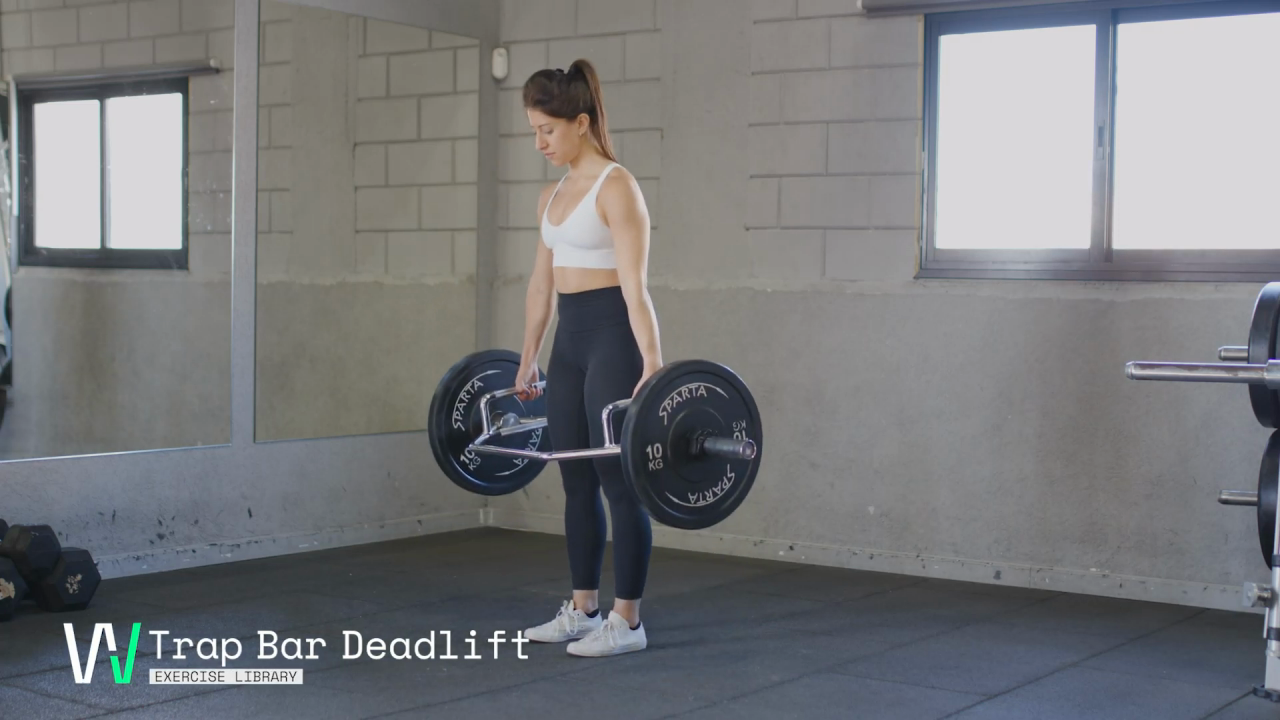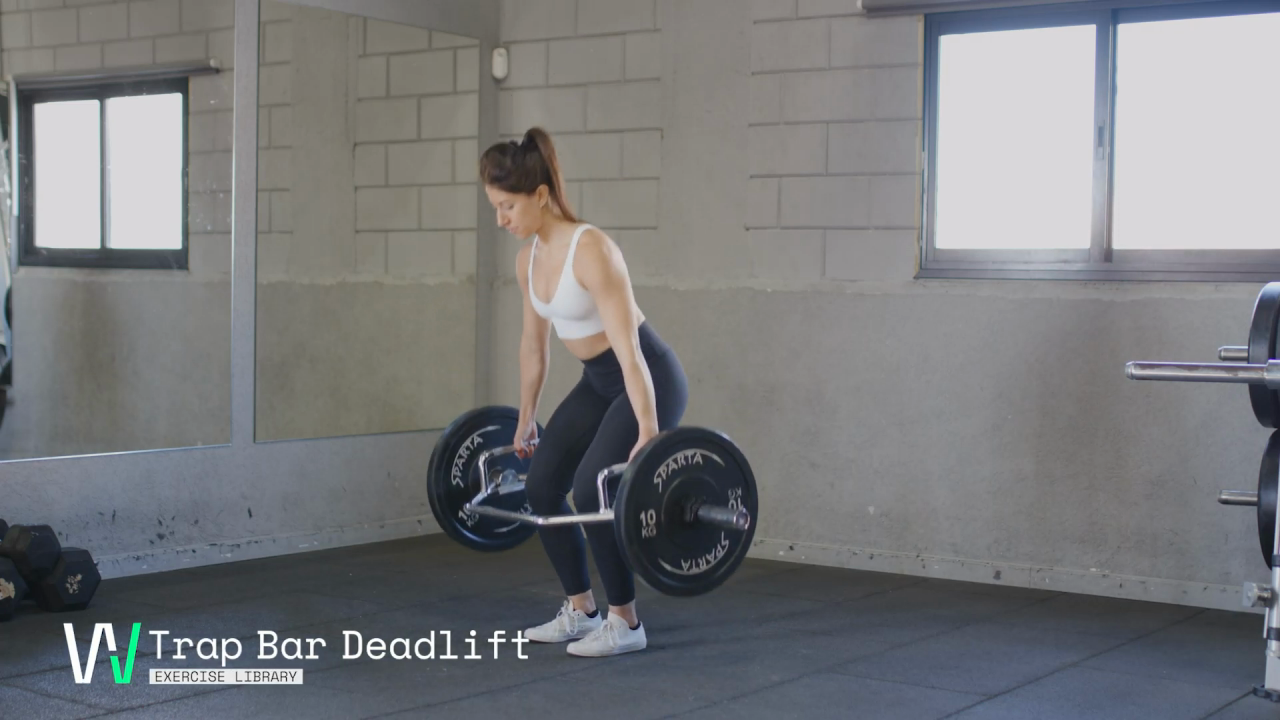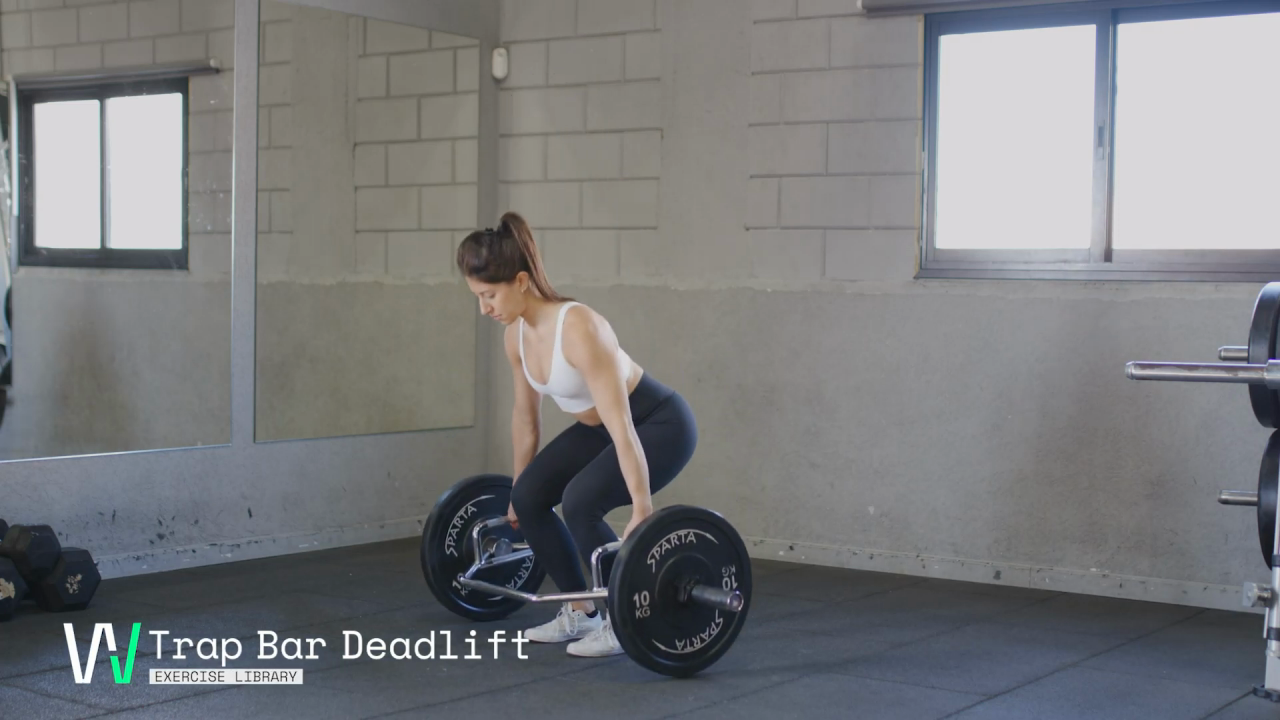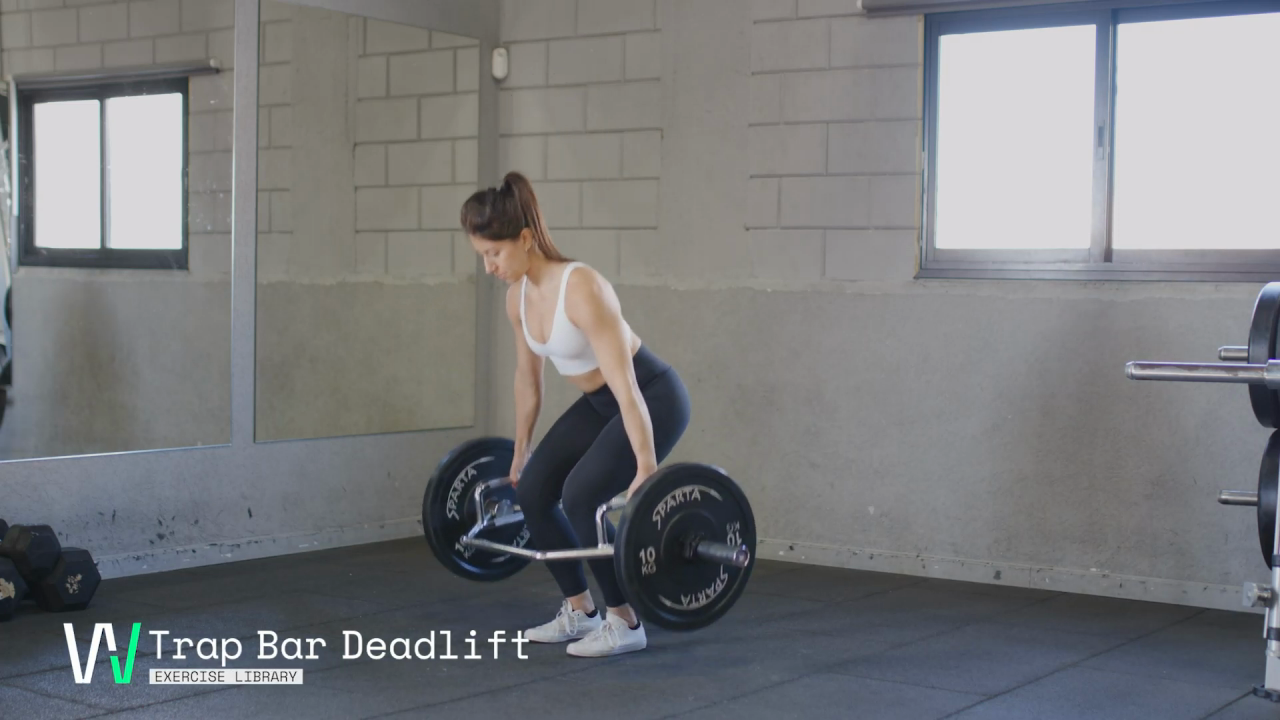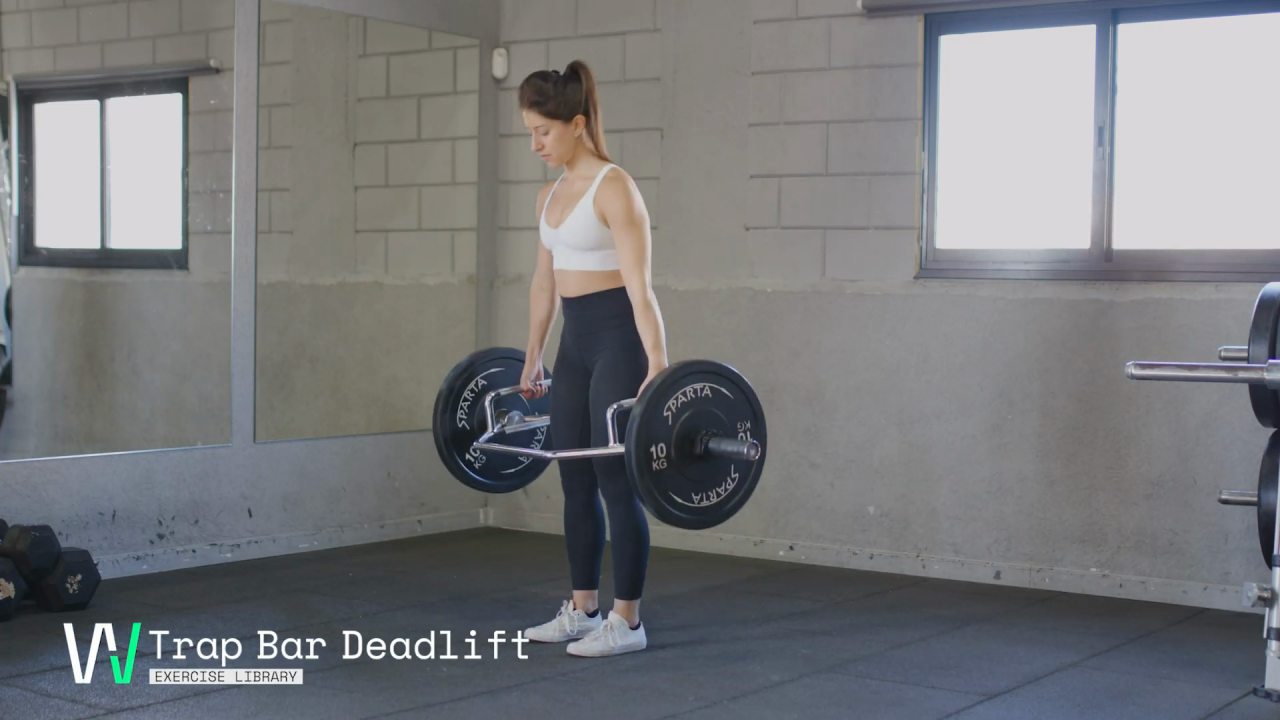
dt=0.5s
person 1, frame 1
left shoulder: (618, 187)
right shoulder: (554, 194)
left elbow: (636, 287)
right elbow: (542, 283)
left wrist: (652, 369)
right wrist: (528, 360)
left hip: (615, 339)
right hip: (570, 343)
left knee: (619, 483)
right knee: (578, 482)
left ankle: (627, 622)
right ankle: (582, 610)
person 1, frame 2
left shoulder: (592, 250)
right shoulder: (529, 256)
left elbow: (629, 349)
right elbow: (533, 344)
left wrist: (649, 436)
right wrist: (526, 420)
left hip: (646, 382)
right hip: (597, 382)
left knee: (591, 491)
right knee: (541, 487)
left ankle: (625, 621)
right ankle: (581, 609)
person 1, frame 3
left shoulder: (580, 330)
right shoulder: (516, 334)
left elbow: (623, 430)
right elbow: (525, 416)
left wrist: (642, 512)
right wrist: (514, 494)
left hip: (660, 425)
right hip: (600, 429)
left knee: (580, 503)
right knee: (528, 498)
right ankle: (580, 610)
person 1, frame 4
left shoulder: (583, 290)
right shoulder: (519, 297)
left elbow: (627, 388)
right elbow: (527, 378)
left wrist: (646, 473)
right wrist: (520, 454)
left hip: (653, 398)
right hip: (599, 403)
left knee: (581, 495)
right knee: (531, 491)
left ankle: (625, 621)
right ankle: (579, 610)
person 1, frame 5
left shoulder: (614, 187)
right shoulder: (551, 194)
left elbow: (640, 287)
right elbow: (544, 282)
left wrist: (658, 369)
right wrist: (532, 358)
left hip: (619, 340)
right hip: (575, 343)
left knee: (616, 483)
right knee: (576, 481)
left ankle: (627, 623)
right ankle: (582, 610)
